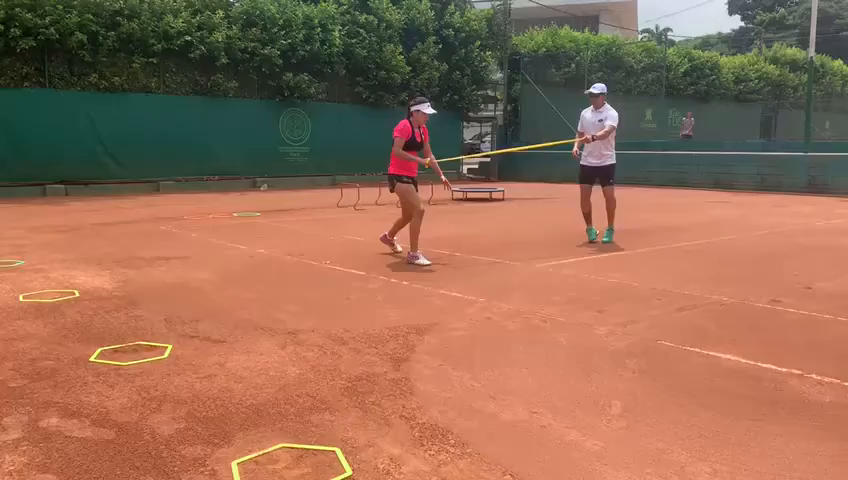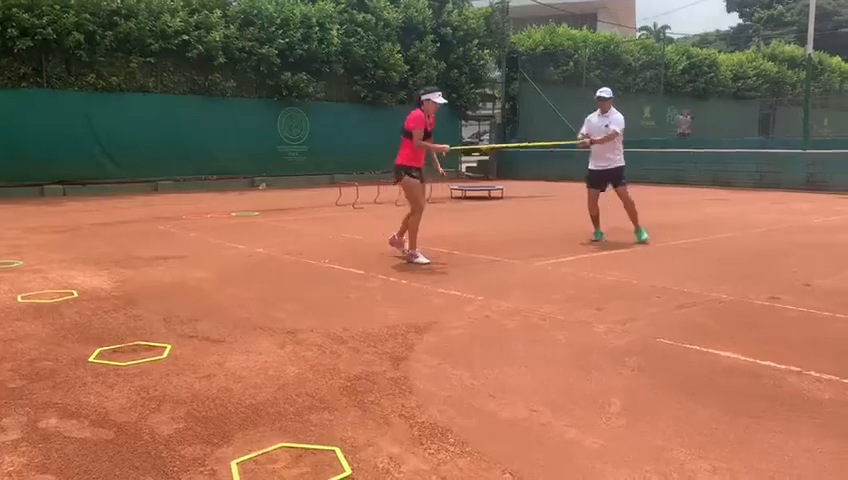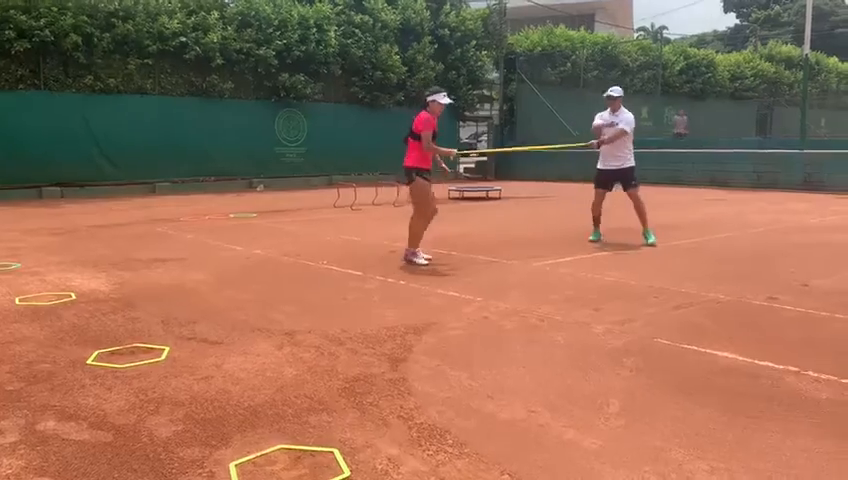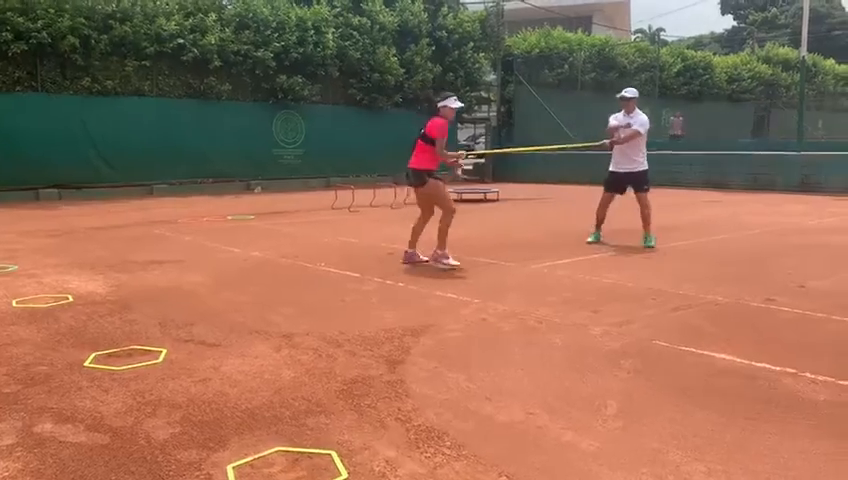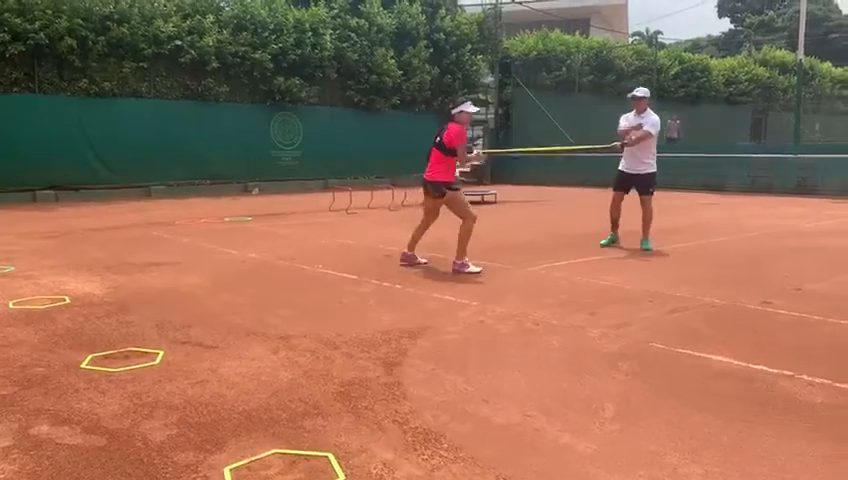
dt=0.2s
person 1, frame 1
left shoulder: (423, 130)
right shoulder: (404, 126)
left elbow: (428, 155)
right elbow: (397, 152)
left wrist: (441, 175)
right wrist: (420, 160)
left hip: (410, 176)
right hip: (398, 176)
left knee: (408, 215)
right knee: (418, 210)
left ankle: (389, 237)
right ankle: (414, 253)
person 1, frame 2
left shoulder: (429, 118)
right shoulder: (417, 116)
left elbow: (427, 144)
right elbow: (417, 144)
left wrist: (437, 165)
right wrist: (440, 148)
left hip: (415, 168)
right hip: (406, 168)
left knee: (417, 208)
right knee: (419, 207)
left ankle: (398, 238)
right ankle: (412, 252)
person 1, frame 3
left shoulder: (430, 119)
right shoulder: (426, 118)
right elbow: (427, 146)
left wrist: (440, 163)
right wrist: (448, 152)
left hip: (417, 169)
right hip: (416, 170)
left knee: (420, 211)
right knee: (430, 210)
left ankle: (412, 250)
right ankle: (412, 250)
person 1, frame 4
left shoulder: (435, 122)
right shoulder: (441, 123)
right elbow: (440, 153)
left wrist: (452, 159)
right wrist: (456, 156)
left hip: (417, 172)
right hip: (423, 173)
left knee: (427, 213)
right knee: (449, 210)
left ankle: (411, 252)
right ankle: (440, 253)
person 1, frame 5
left shoulder: (448, 128)
right shoulder: (459, 129)
right elbow: (462, 159)
left wrist: (470, 157)
right wrist: (473, 157)
left hip: (431, 180)
right hip: (442, 183)
left knee: (428, 219)
right knee: (469, 218)
left ankle: (409, 254)
right ankle: (460, 262)
person 2, frame 1
left shoulder: (611, 114)
right shoulder: (584, 113)
left elbow: (607, 132)
right elbow: (580, 134)
left wrist: (592, 137)
right wrist: (576, 146)
left hip: (606, 161)
right hip: (587, 161)
left knee: (609, 194)
right knee: (584, 194)
left ankle: (610, 229)
right ankle: (590, 229)
person 2, frame 2
left shoulder: (617, 118)
right shoulder: (591, 118)
left elbow: (608, 137)
right elbow: (582, 136)
left wrist: (591, 141)
right wrist: (583, 137)
left hip: (615, 164)
right hip: (595, 165)
left knee: (624, 195)
right knee: (592, 198)
left ankle: (638, 229)
right ankle: (597, 231)
person 2, frame 3
left shoulder: (628, 116)
right shoulder: (601, 116)
left elbow: (616, 136)
right elbow: (595, 129)
left wrist: (599, 141)
right wrist: (603, 126)
left hip: (625, 164)
right hip: (604, 164)
left knee: (635, 196)
right knee: (598, 197)
left ankle: (647, 232)
right ankle: (596, 231)
person 2, frame 4
left shoulder: (642, 119)
right shoulder: (615, 118)
left elbow: (630, 136)
right elbow: (611, 130)
left wrist: (613, 141)
right wrist: (618, 127)
left hip: (638, 168)
right hip: (617, 167)
left knee: (643, 200)
right knee: (605, 199)
left ankle: (648, 236)
right ankle: (596, 233)
person 2, frame 5
left shoulder: (653, 119)
right shoulder: (625, 118)
left elbow: (641, 137)
right elbow: (621, 132)
left wrist: (624, 143)
right wrist: (631, 128)
left hip: (646, 169)
right hip: (625, 167)
left knee: (646, 202)
right knee: (616, 200)
left ankle: (645, 238)
right ankle: (613, 235)
